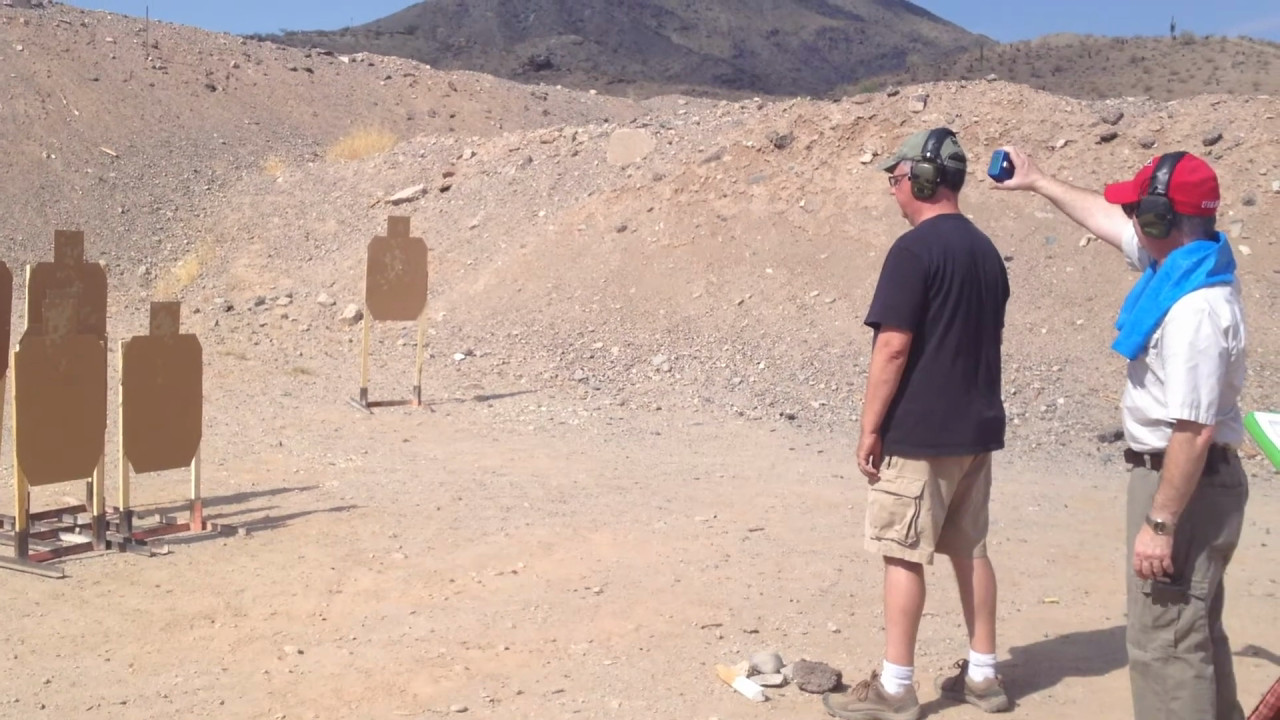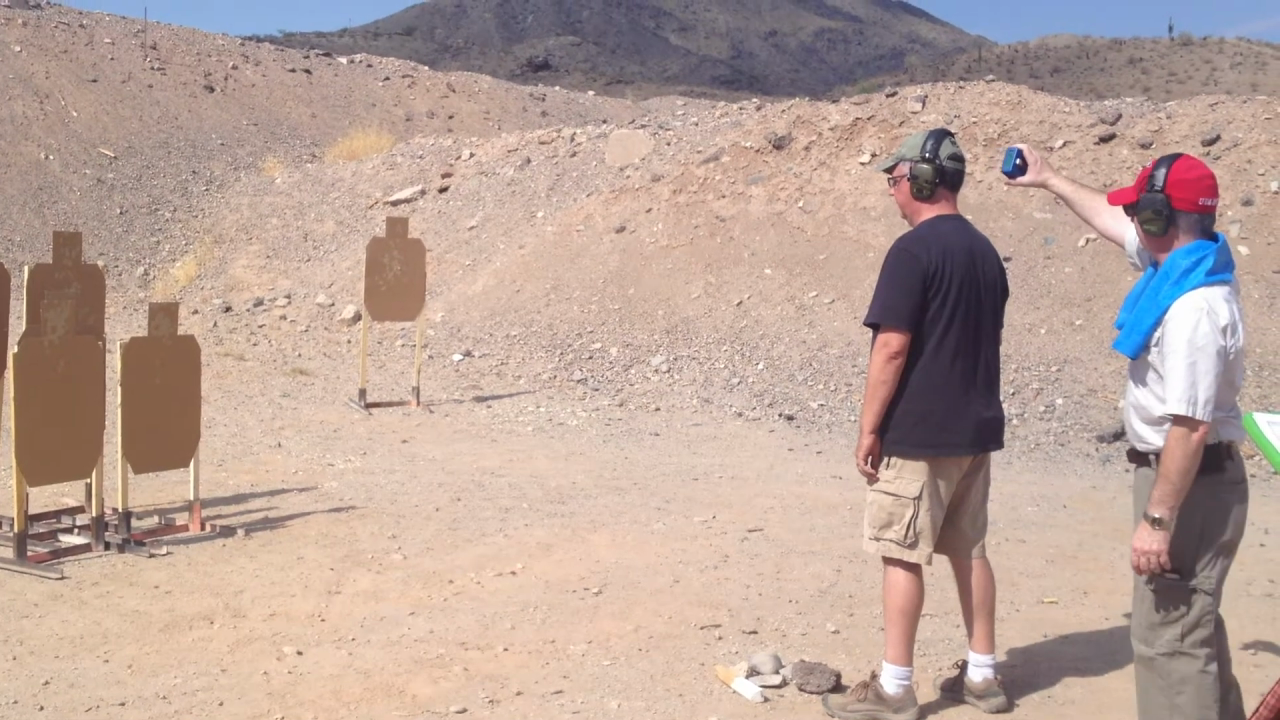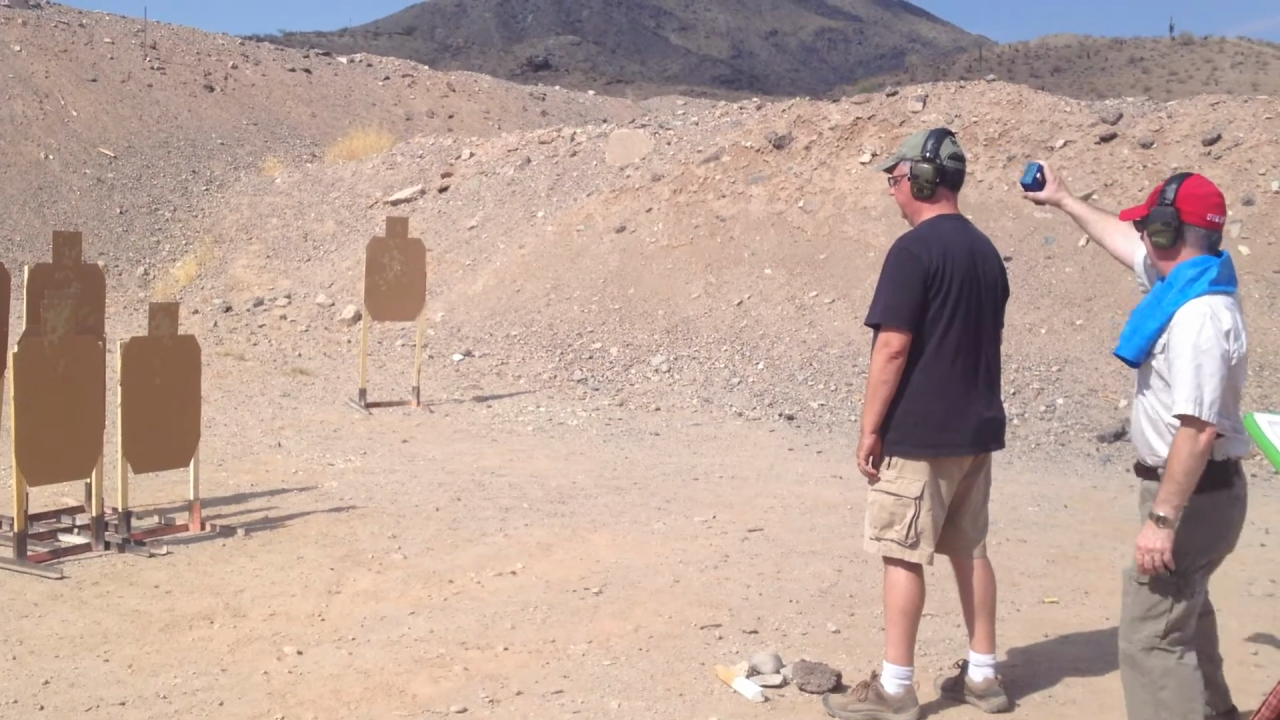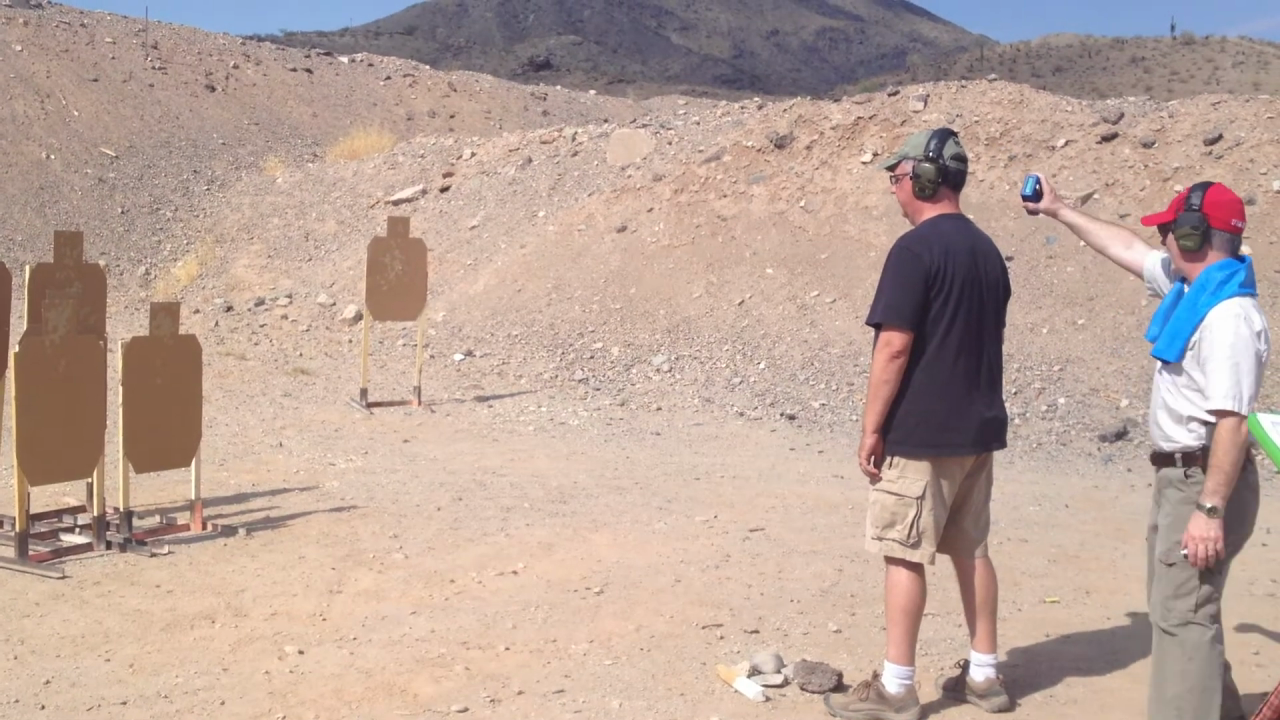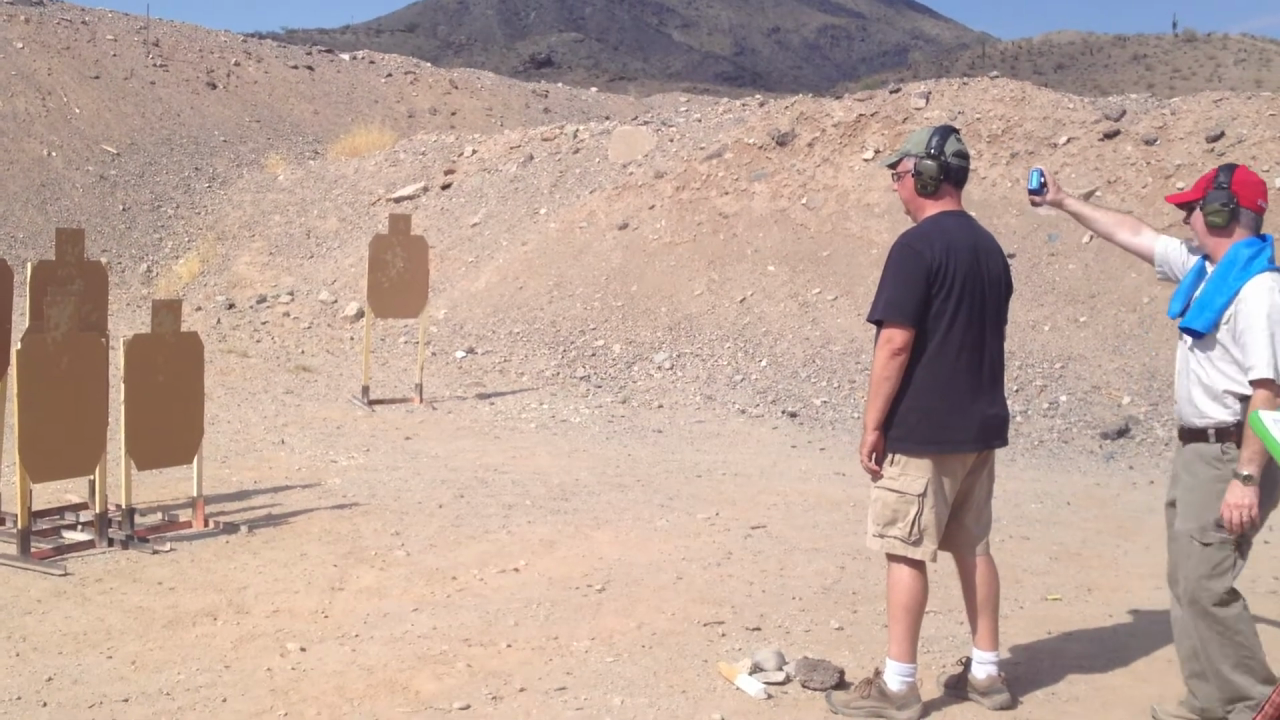
dt=0.2s
person 1, frame 1
left shoulder: (915, 249)
right shoulder: (986, 250)
left elbow: (894, 347)
left wrist: (870, 428)
left hip: (918, 433)
right hip: (976, 429)
left knee: (903, 555)
right knee: (969, 548)
person 1, frame 2
left shoulder: (913, 249)
right shoulder: (985, 250)
left elbow: (892, 347)
left wrist: (869, 428)
left hip: (917, 434)
right hip: (974, 430)
left knee: (902, 555)
right knee: (968, 549)
person 1, frame 3
left shoulder: (914, 249)
right shoulder: (986, 250)
left elbow: (893, 347)
left wrist: (870, 429)
left hip: (918, 434)
right hip: (975, 429)
left knee: (903, 555)
right knee: (969, 549)
person 1, frame 4
left shoulder: (916, 249)
right shoulder: (987, 249)
left elbow: (894, 346)
left wrist: (872, 429)
left hip: (920, 432)
right hip: (977, 429)
left knee: (904, 555)
right knee: (971, 548)
person 1, frame 5
left shoulder: (917, 245)
right shoulder: (989, 246)
left elbow: (896, 343)
left wrist: (873, 425)
left hip: (921, 430)
right hip: (979, 426)
left knee: (906, 552)
right knee: (972, 545)
right ankle: (985, 672)
person 2, frame 1
left shoulder: (1196, 310)
right shoulder: (1181, 264)
left elbow: (1195, 431)
right elbow: (1104, 217)
left wrist: (1159, 524)
right wrist: (1038, 180)
left hip: (1182, 485)
right hip: (1184, 479)
left knee: (1164, 641)
right knee: (1193, 630)
person 2, frame 2
left shoulder: (1195, 308)
right shoulder: (1183, 265)
left elbow: (1191, 427)
right elbow: (1109, 217)
left wrist: (1156, 519)
right wrist: (1049, 178)
left hip: (1190, 485)
right hip: (1186, 478)
left knee: (1169, 636)
right knee: (1191, 623)
person 2, frame 3
left shoulder: (1199, 316)
right shoulder: (1185, 282)
left elbow: (1199, 429)
right elbow: (1120, 239)
left wrist: (1161, 519)
right wrist: (1063, 199)
left hip: (1193, 494)
right hip: (1186, 489)
left knee: (1151, 636)
right knee: (1178, 609)
person 2, frame 4
left shoulder: (1229, 315)
right shoulder: (1194, 289)
left elbow: (1233, 422)
right elbow: (1127, 249)
left wrist: (1209, 511)
right wrist: (1060, 211)
left hip: (1204, 482)
right hip: (1183, 476)
left knee: (1180, 616)
right knee: (1186, 600)
person 2, frame 5
right shoulder: (1203, 267)
right elbow: (1134, 234)
right wrist: (1065, 202)
left hip: (1230, 455)
right hip: (1198, 449)
left knee: (1205, 587)
right knee: (1190, 583)
